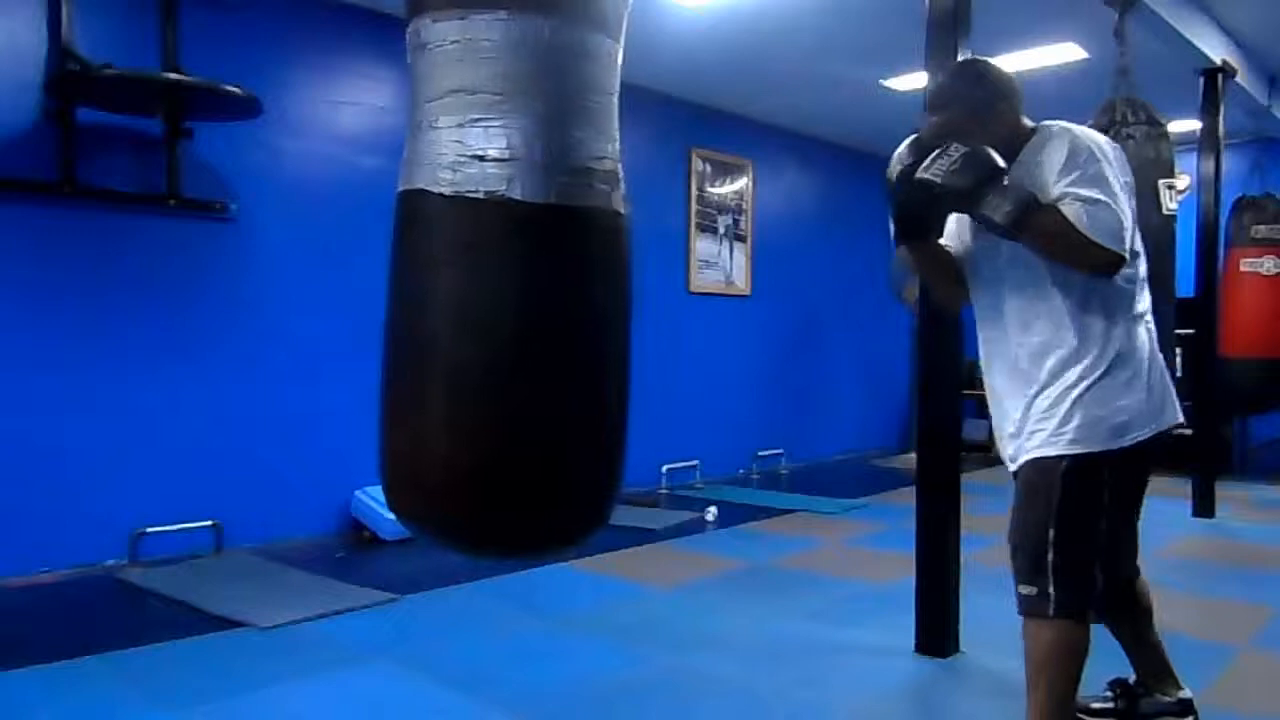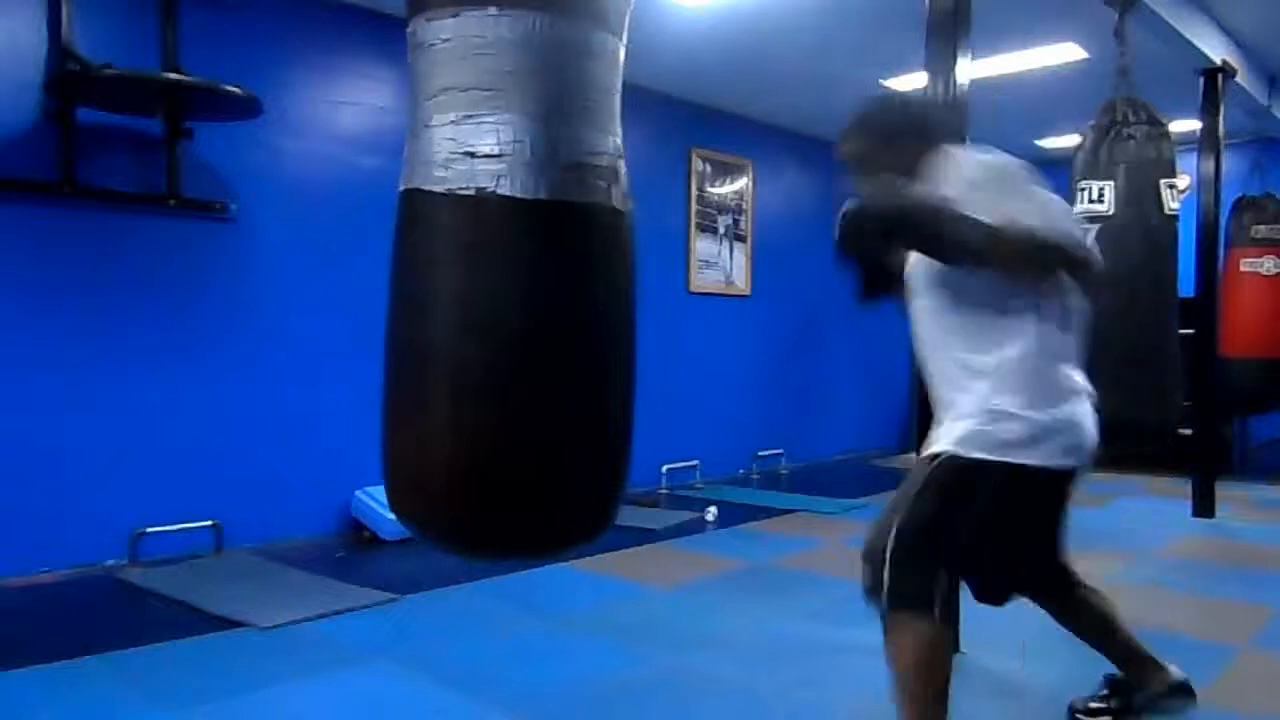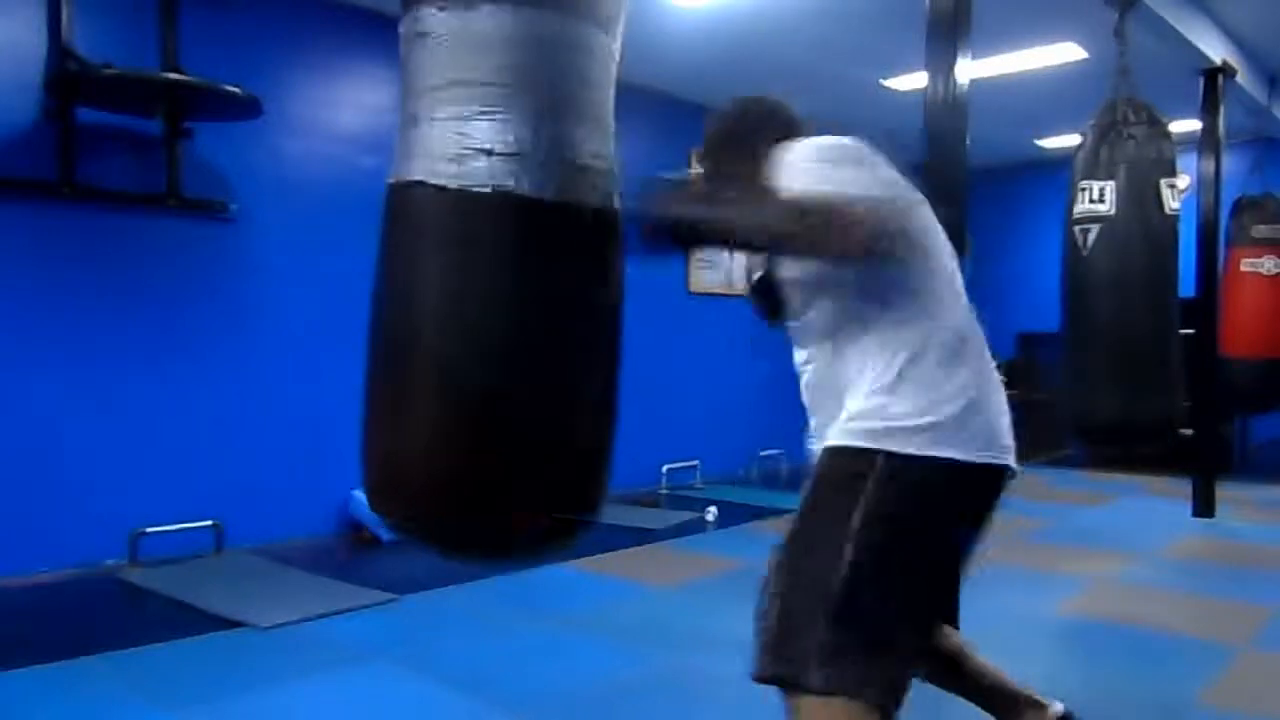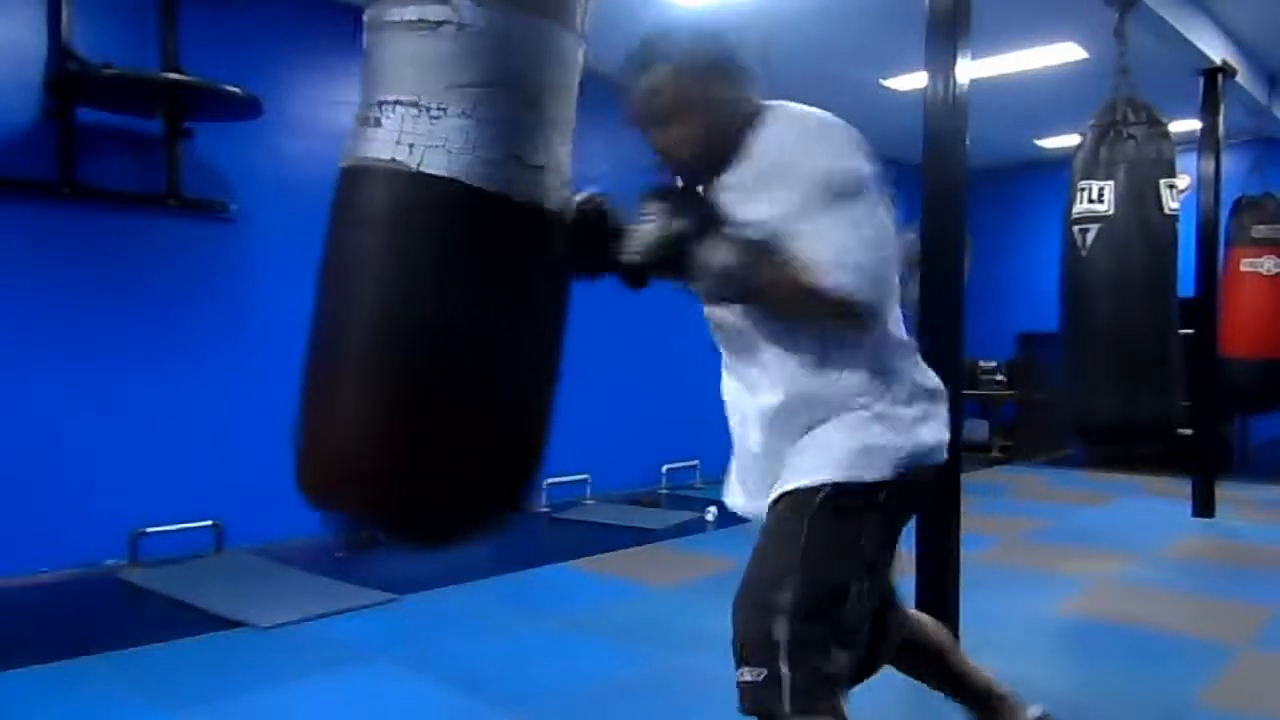
dt=0.3s
person 1, frame 1
left shoulder: (1078, 150)
right shoulder: (981, 174)
left elbow: (1102, 252)
right elbow: (952, 290)
left wrist: (994, 198)
right wrist: (916, 226)
left hip: (1091, 406)
right hip: (1052, 410)
left knee: (1054, 579)
right knee: (1100, 563)
person 1, frame 2
left shoulder: (968, 175)
right shoulder: (939, 191)
left elbow: (1073, 259)
left wrist: (953, 234)
right wrist: (882, 257)
left hip: (1004, 429)
right hip: (1026, 427)
left knee: (902, 574)
right knee: (1036, 569)
person 1, frame 3
left shoulder: (816, 159)
right shoulder: (820, 195)
left elbow: (858, 231)
left wrist: (703, 212)
right wrist: (791, 294)
left hip: (909, 435)
right hip: (919, 437)
left knee: (820, 653)
right knee: (891, 629)
person 1, frame 4
left shoulder: (811, 148)
right shoulder: (704, 174)
left elbow: (844, 306)
left wrist: (707, 248)
right wrist: (657, 252)
left hip: (854, 438)
right hip: (811, 440)
left knee: (782, 653)
right knee: (865, 620)
